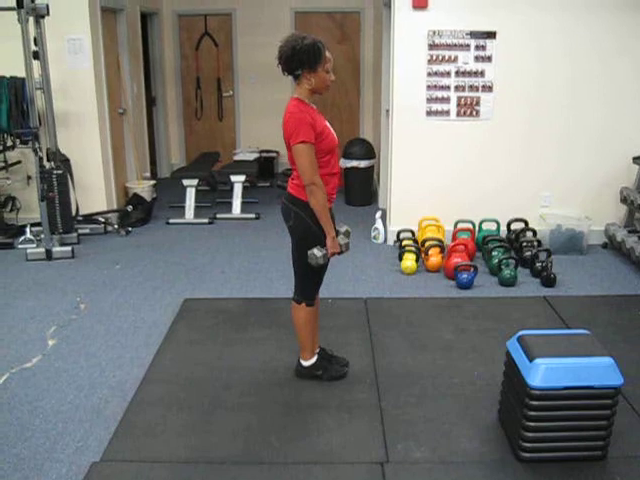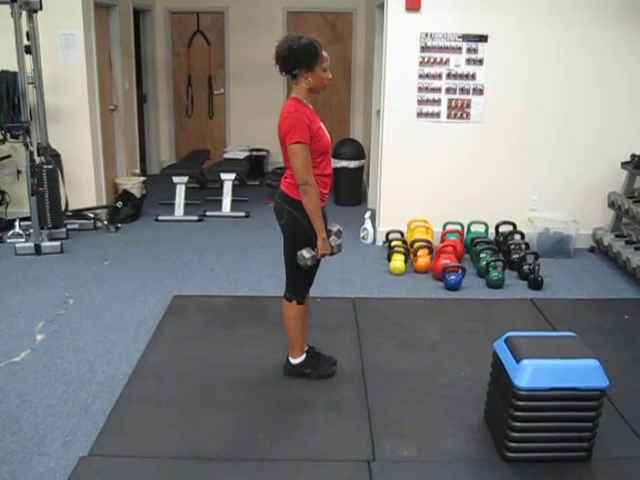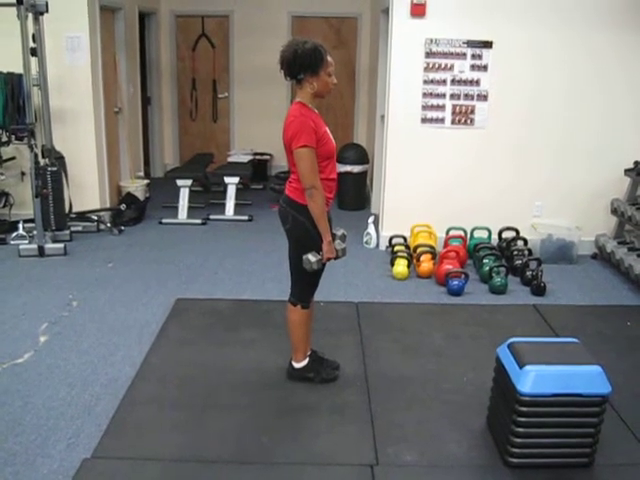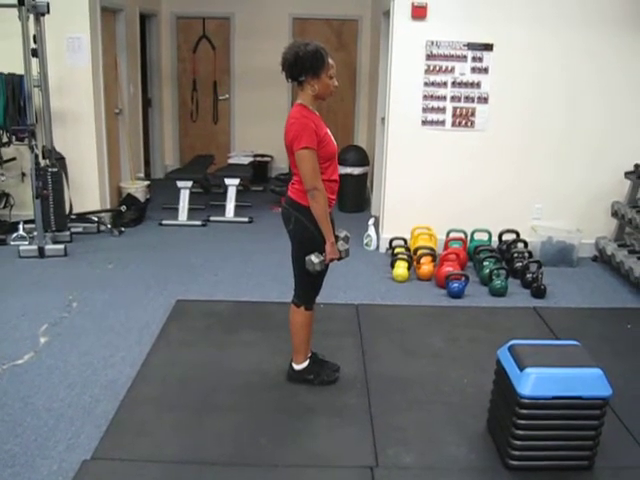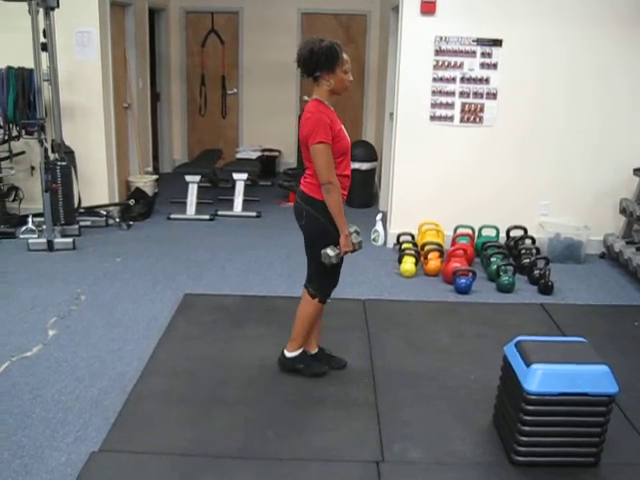
dt=1s
person 1, frame 1
left shoulder: (306, 110)
right shoulder: (300, 116)
right elbow: (311, 182)
left wrist: (329, 225)
right wrist: (330, 232)
left hip: (310, 208)
right hip: (305, 211)
left knee: (312, 287)
right knee: (306, 289)
left ankle: (314, 352)
right ankle: (307, 362)
person 1, frame 2
left shoulder: (303, 109)
right shoulder: (296, 116)
right elbow: (305, 182)
left wrist: (320, 224)
right wrist: (321, 233)
left hip: (302, 206)
right hip: (298, 210)
left knee: (302, 285)
right knee: (297, 287)
left ankle: (303, 350)
right ankle: (296, 360)
person 1, frame 3
left shoulder: (307, 113)
right shoulder: (302, 121)
right elbow: (311, 187)
left wrist: (325, 230)
right wrist: (326, 237)
left hip: (305, 210)
right hip: (303, 213)
left knee: (307, 289)
right knee: (302, 291)
left ankle: (305, 354)
right ankle: (299, 364)
person 1, frame 4
left shoulder: (309, 115)
right shoulder: (303, 122)
right elbow: (313, 187)
left wrist: (328, 231)
right wrist: (329, 238)
left hip: (309, 212)
right hip: (306, 215)
left knee: (309, 290)
right knee: (305, 292)
left ankle: (305, 356)
right ankle: (300, 366)
person 1, frame 5
left shoulder: (322, 111)
right shoulder: (318, 116)
right elbow: (327, 181)
left wrist: (340, 225)
right wrist: (343, 230)
left hip: (318, 206)
right hip: (318, 209)
left knee: (319, 283)
right knee: (321, 285)
left ankle: (311, 349)
right ankle: (292, 353)
